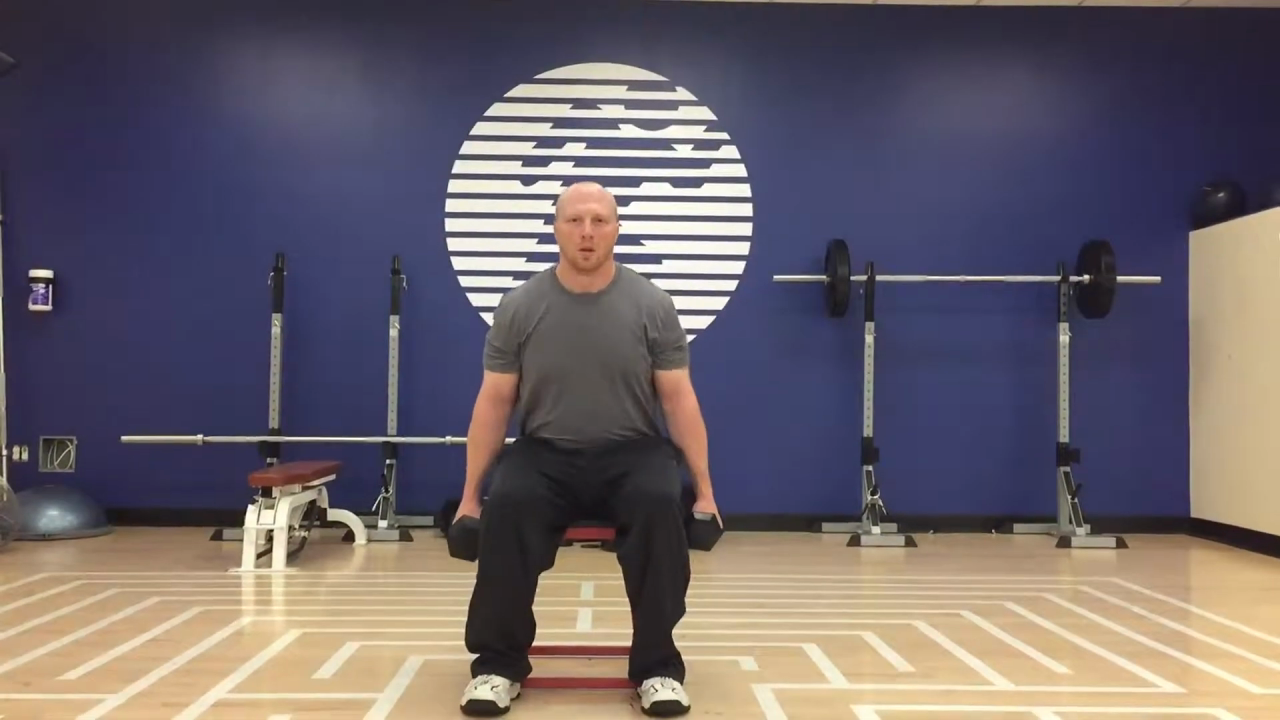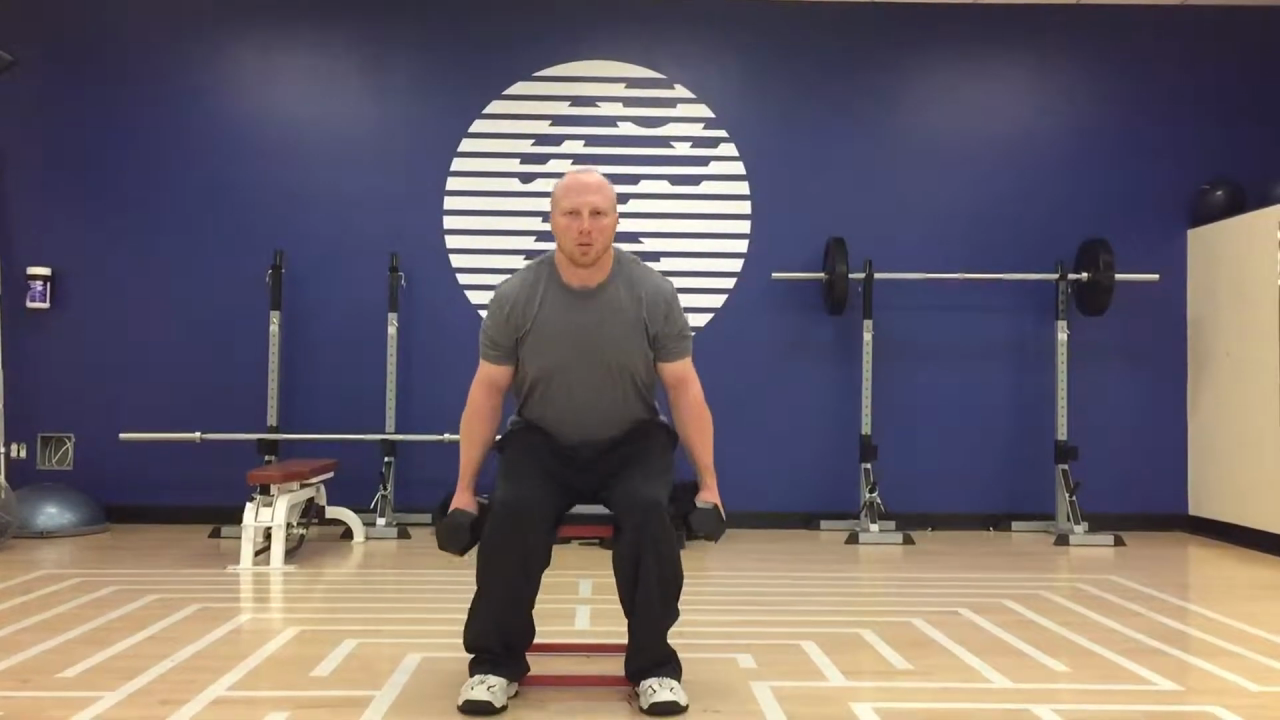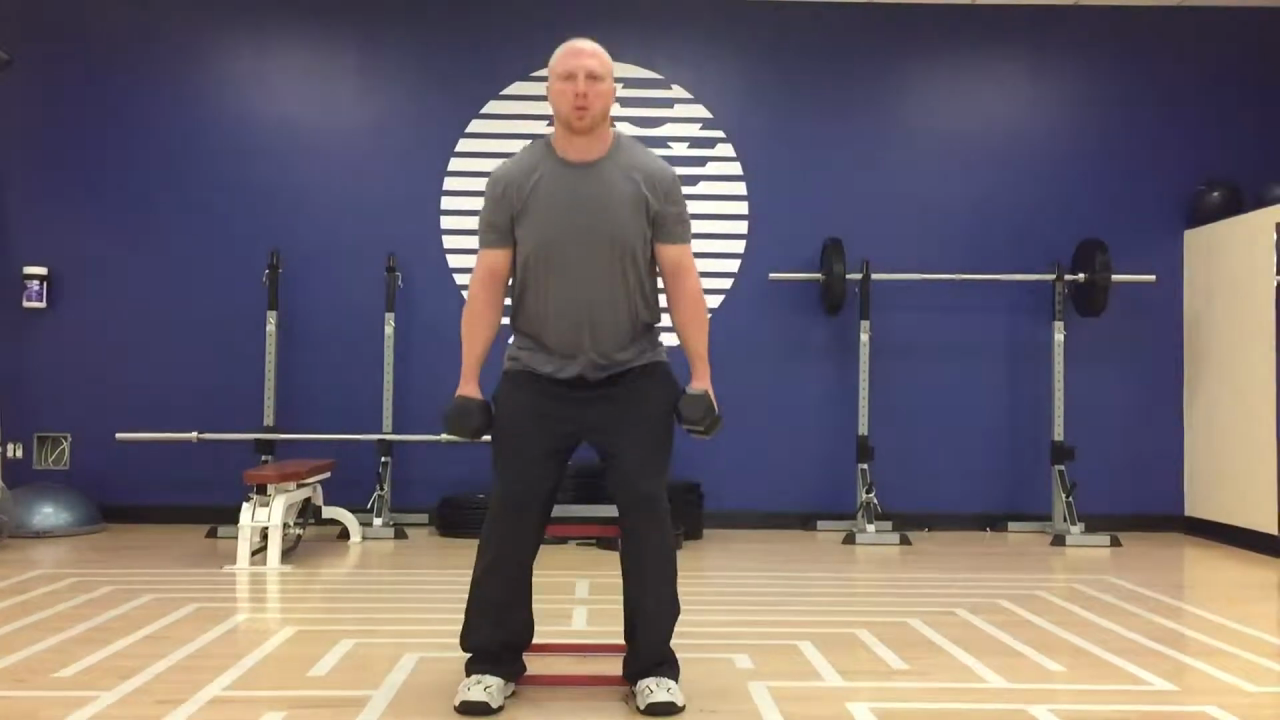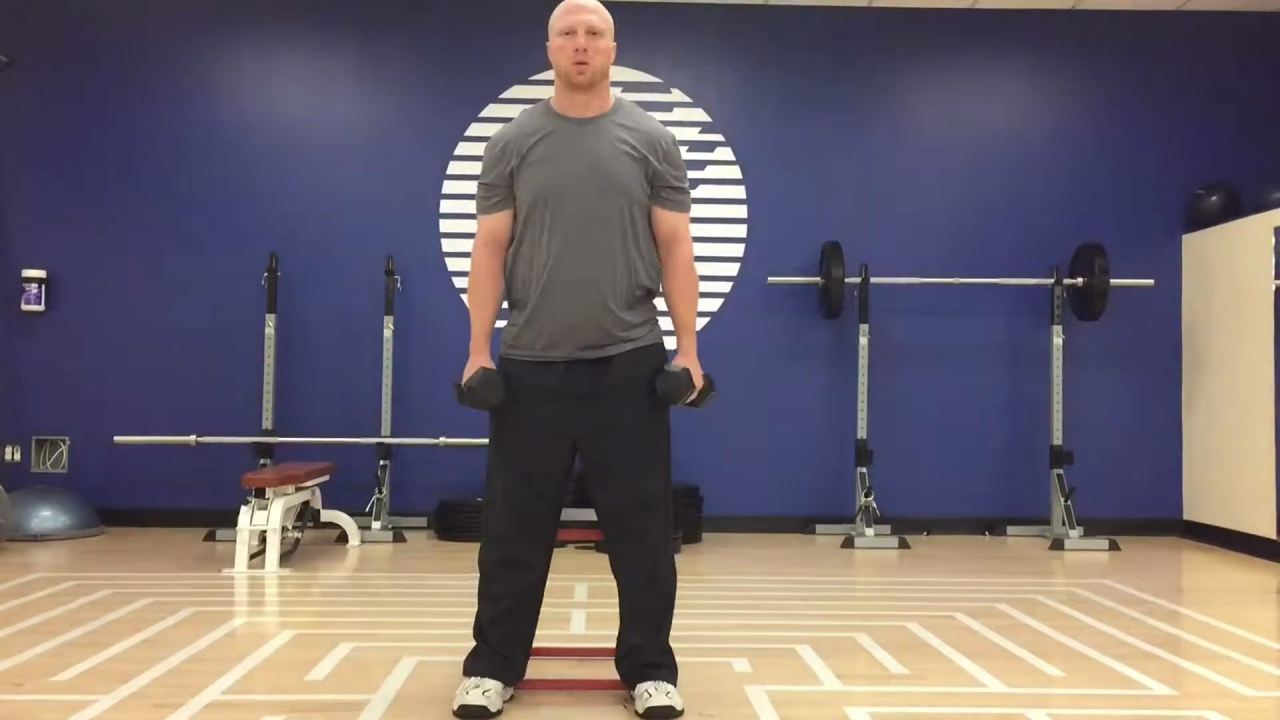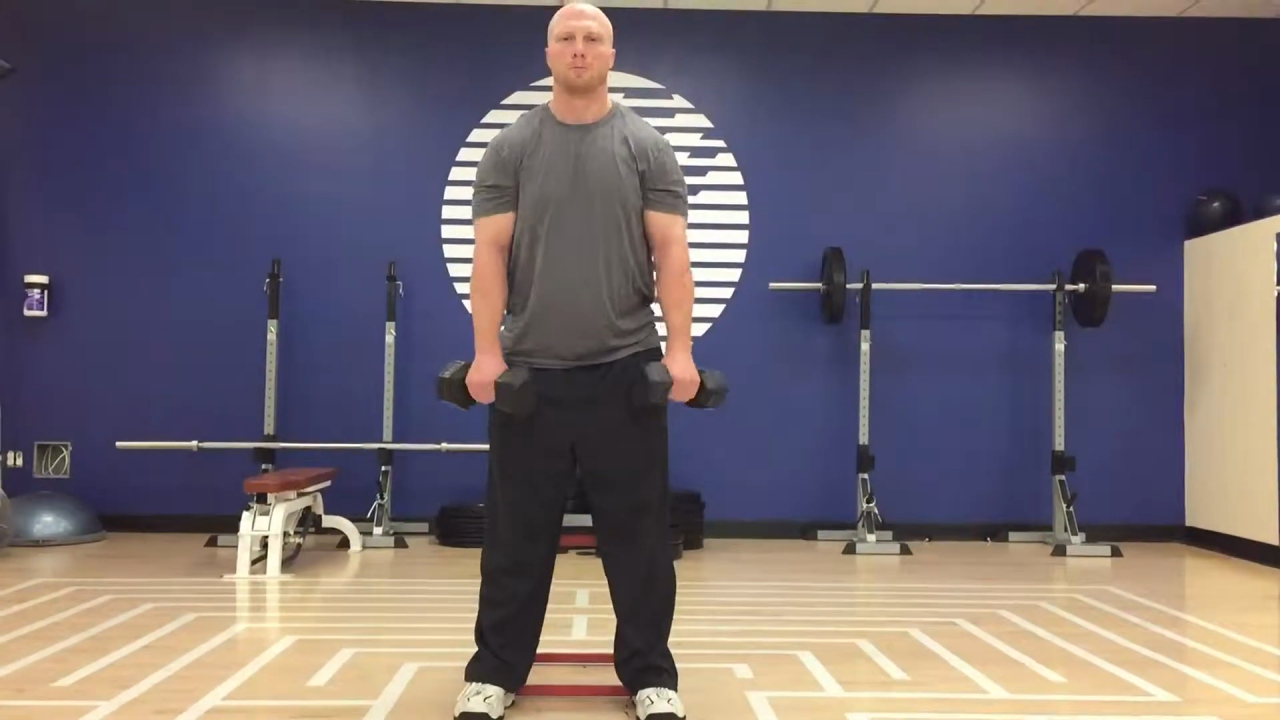
dt=0.3s
person 1, frame 1
left shoulder: (651, 306)
right shoulder: (519, 308)
left elbow: (679, 400)
right elbow: (493, 403)
left wrist: (704, 490)
right wrist: (470, 495)
left hip: (632, 454)
right hip: (546, 456)
left knee: (660, 506)
right knee: (507, 507)
left ankle: (657, 665)
right ankle: (498, 663)
person 1, frame 2
left shoulder: (653, 294)
right shoulder: (516, 297)
left elbow: (684, 389)
right elbow: (487, 391)
left wrist: (707, 481)
right wrist: (465, 485)
left hip: (632, 442)
right hip: (542, 442)
left knee: (648, 514)
right knee: (513, 515)
left ankle: (653, 665)
right ankle: (496, 664)
person 1, frame 3
left shoulder: (652, 177)
right shoulder: (512, 180)
left elbow: (681, 280)
right elbow: (488, 284)
left wrist: (701, 373)
right wrist: (468, 378)
left hip: (633, 376)
right hip: (536, 376)
left knee: (645, 508)
right knee: (512, 511)
left ankle: (652, 665)
right ankle: (493, 662)
person 1, frame 4
left shoulder: (651, 140)
right shoulder: (511, 143)
left elbow: (675, 248)
right elbow: (490, 251)
left wrist: (686, 345)
right wrist: (478, 347)
left hip: (629, 363)
right hip: (529, 365)
left knee: (639, 519)
right knee: (517, 520)
person 1, frame 5
left shoulder: (646, 146)
right shoulder: (510, 147)
left elbow: (670, 251)
right elbow: (491, 254)
left wrist: (679, 348)
right wrist: (488, 351)
left hip: (625, 368)
right hip: (531, 370)
left knee: (636, 526)
right knee: (518, 527)
